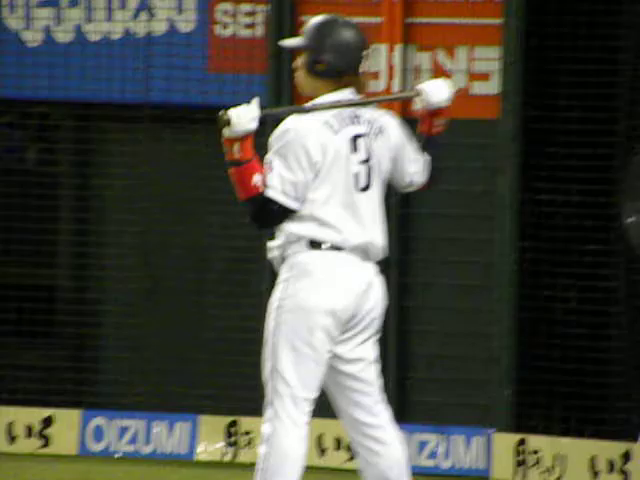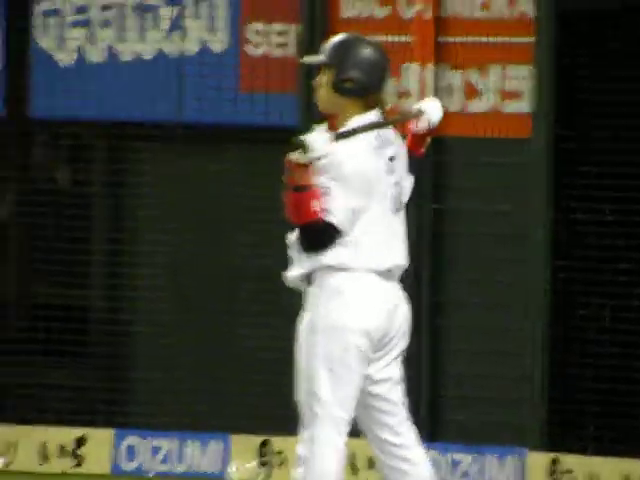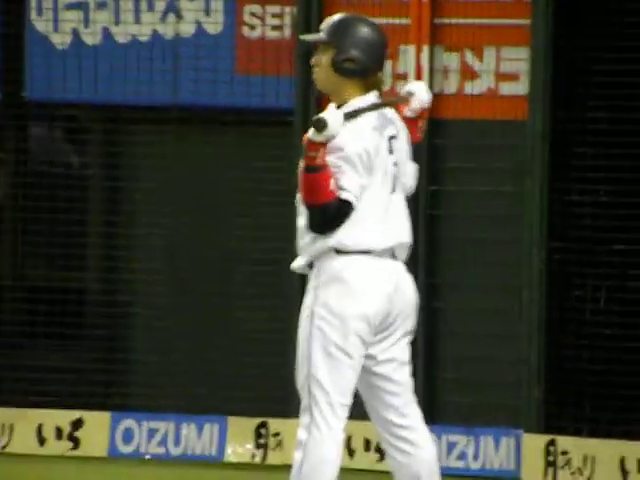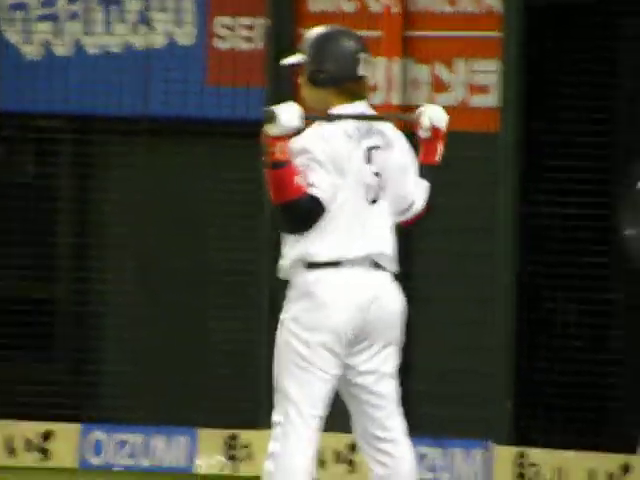
dt=0.3s
person 1, frame 1
left shoulder: (300, 129)
right shoulder: (384, 123)
left elbow: (266, 213)
right elbow: (414, 177)
left wrist: (238, 145)
right wrist: (432, 117)
left hip: (313, 277)
right hip: (364, 280)
left knee: (287, 408)
right knee: (369, 412)
person 1, frame 2
left shoulder: (341, 152)
right shoulder: (391, 141)
left elbow: (315, 237)
left wrist: (301, 170)
right wrist: (420, 137)
left hip: (341, 298)
right hip: (386, 298)
left knee: (324, 429)
right knee: (394, 431)
person 1, frame 3
left shoulder: (344, 131)
right shoulder: (391, 121)
left elbow: (325, 217)
left wrist: (315, 149)
left hip: (347, 280)
right hip: (393, 280)
left knee: (323, 413)
right knee: (399, 414)
person 1, frame 4
left shoulder: (320, 137)
right shoulder: (392, 137)
left elbow: (297, 216)
right elbow: (412, 210)
left wrist: (277, 145)
right wrist: (432, 144)
left hip: (323, 291)
right hip: (379, 291)
left knee: (296, 422)
right knee: (383, 424)
